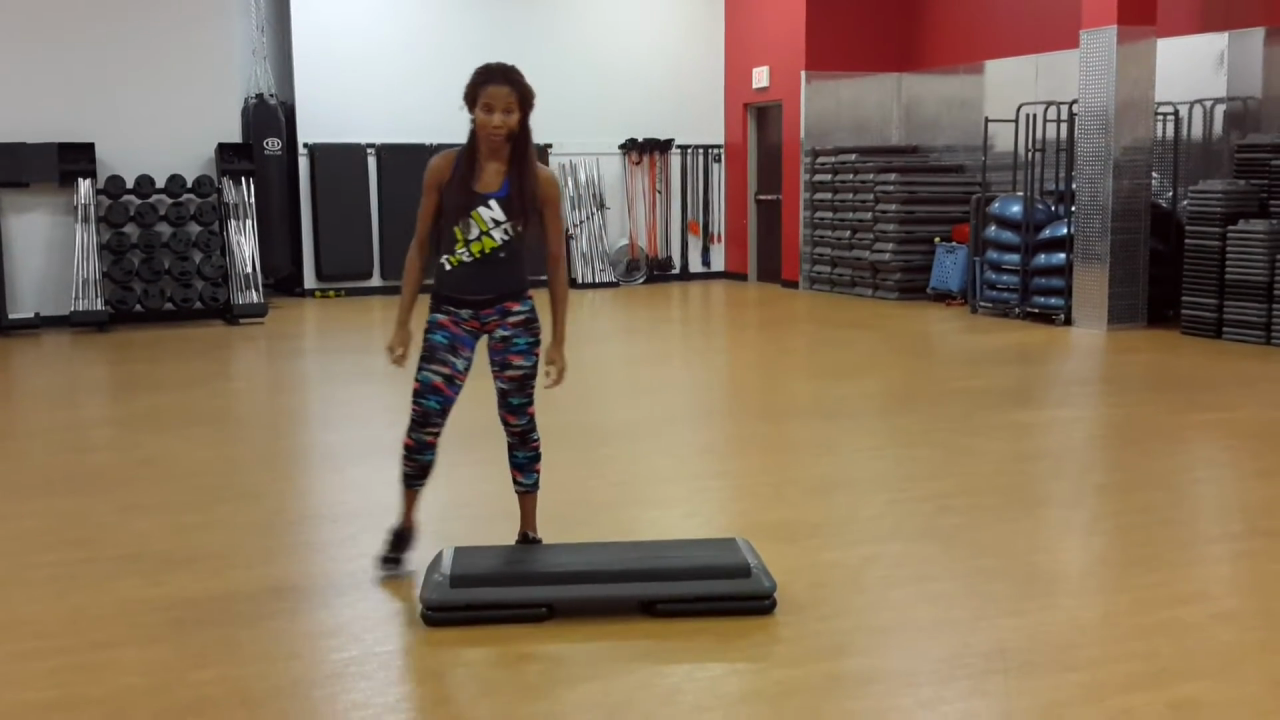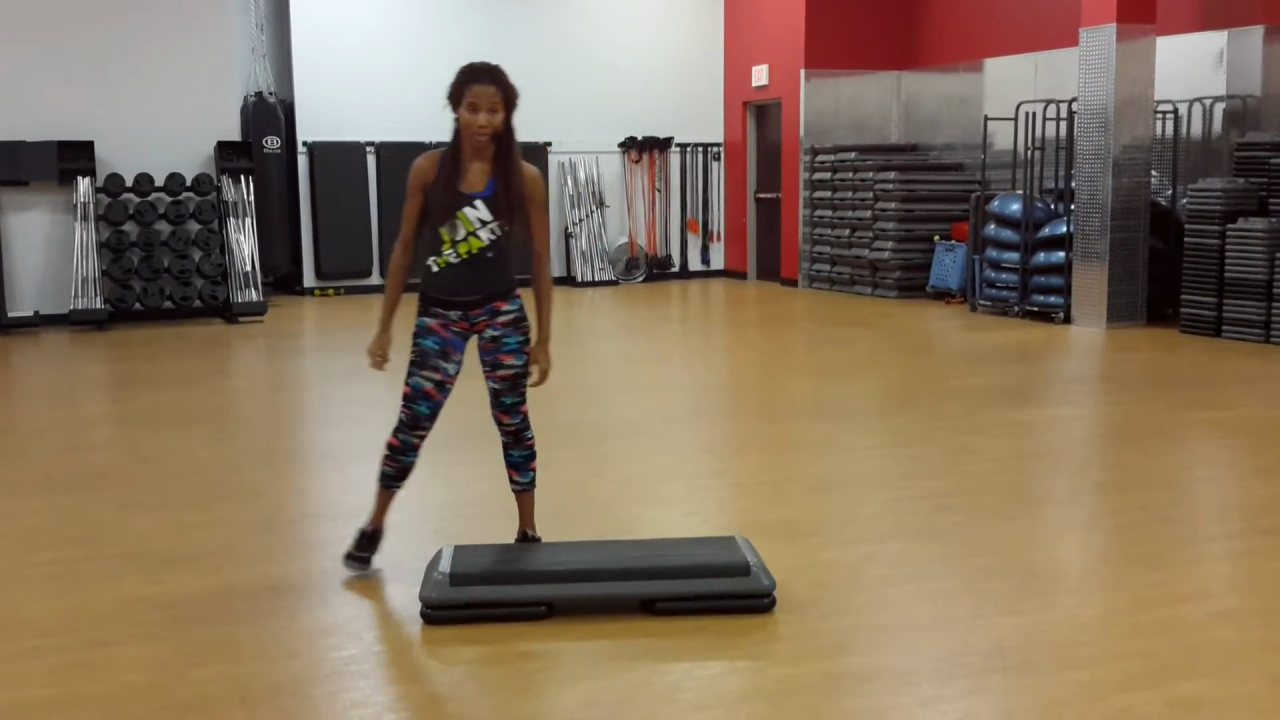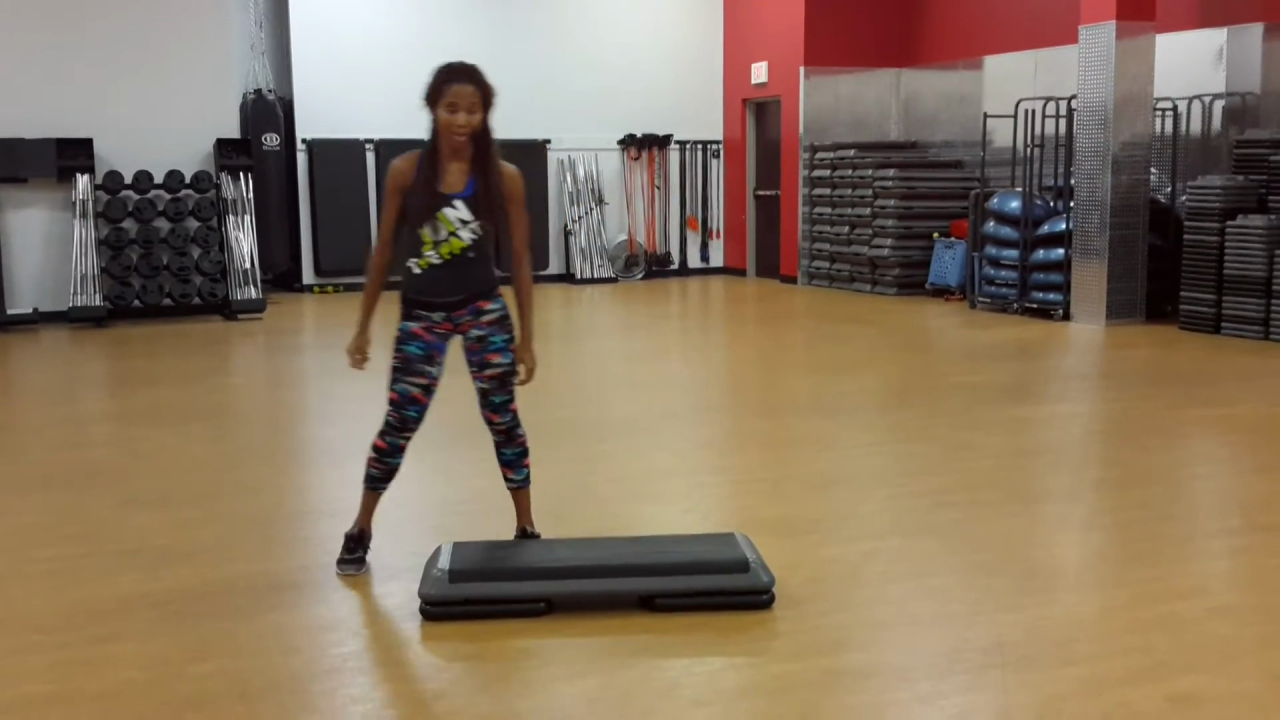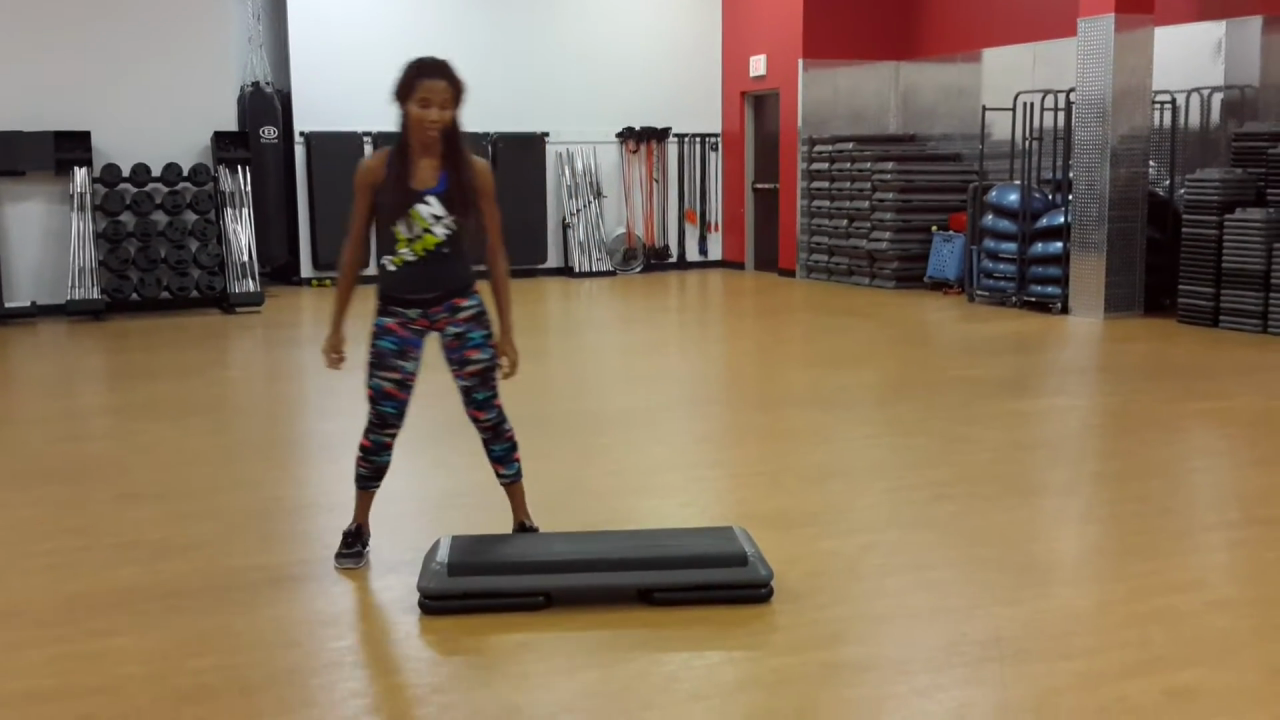
dt=0.1s
person 1, frame 1
left shoulder: (540, 179)
right shoulder: (443, 168)
left elbow: (555, 262)
right elbow: (421, 246)
left wrist: (559, 340)
right wrist: (403, 321)
left hip: (512, 311)
right hip: (450, 311)
left knee: (519, 423)
right knee: (425, 418)
left ankle: (529, 533)
right ankle: (405, 524)
person 1, frame 2
left shoulder: (525, 178)
right shoulder: (428, 169)
left elbow: (539, 261)
right elbow: (405, 247)
left wrist: (543, 338)
right wrist: (385, 325)
left hip: (502, 312)
right hip: (439, 313)
left knee: (513, 421)
right knee: (414, 421)
left ankle: (528, 531)
right ankle: (375, 525)
person 1, frame 3
left shoulder: (503, 177)
right shoulder: (405, 171)
left elbow: (519, 258)
right elbow: (382, 250)
left wrist: (527, 336)
right wrist: (362, 326)
left hip: (484, 311)
right hip: (420, 314)
left knee: (503, 419)
right knee: (399, 423)
left ankle: (526, 527)
right ankle: (360, 529)
person 1, frame 4
left shoulder: (473, 171)
right shoulder: (376, 169)
left elbow: (496, 252)
right elbow: (355, 246)
left wrist: (506, 330)
right wrist: (337, 324)
left hip: (459, 307)
right hip: (396, 311)
left knee: (488, 415)
right knee: (383, 420)
left ankle: (523, 521)
right ankle: (358, 526)
